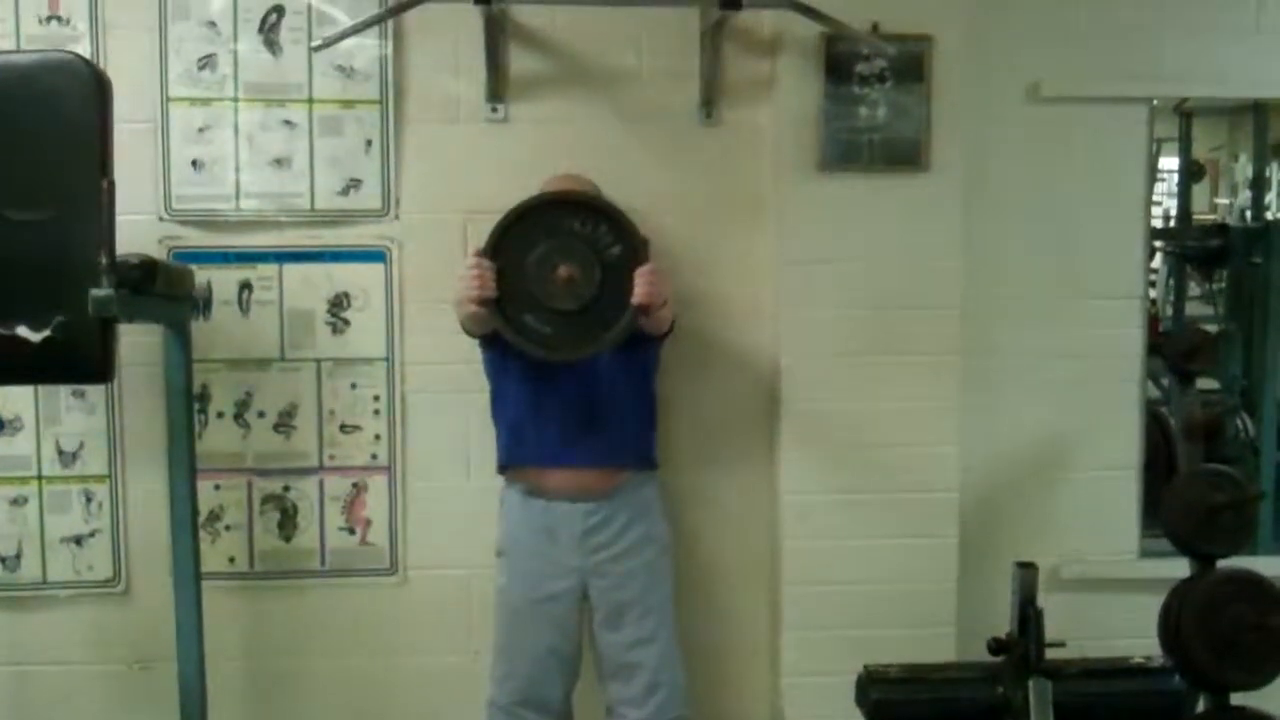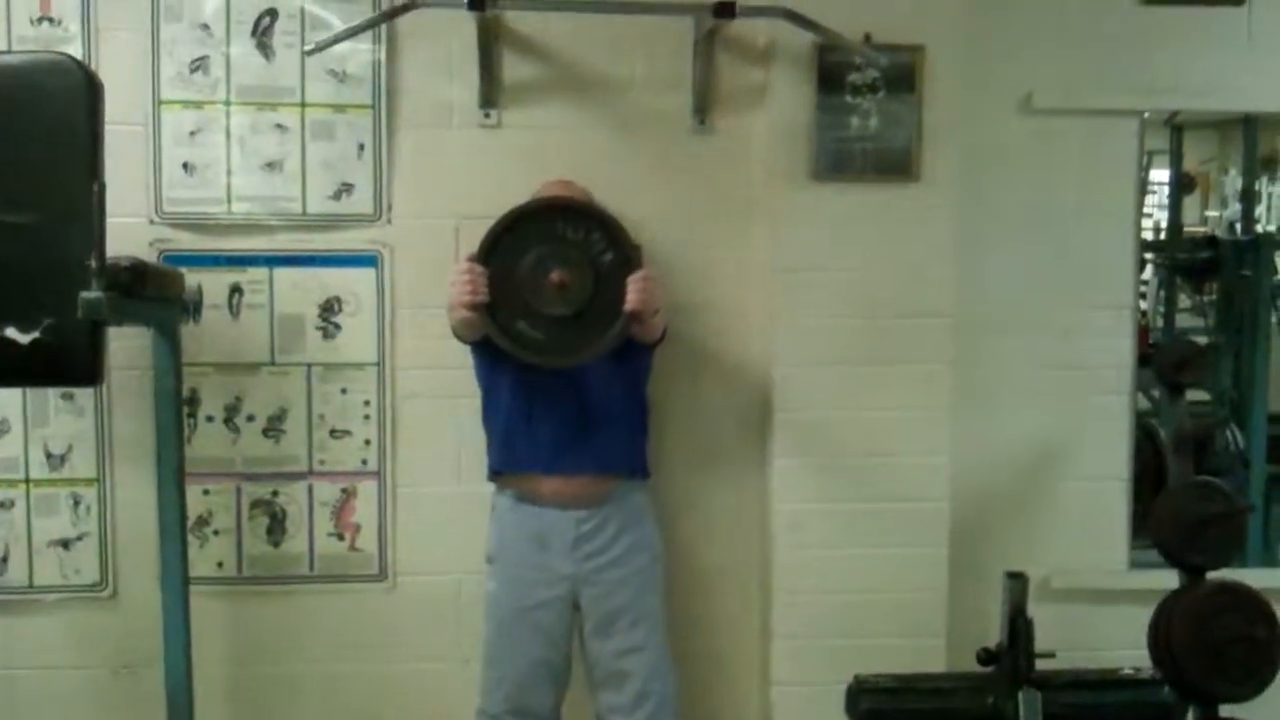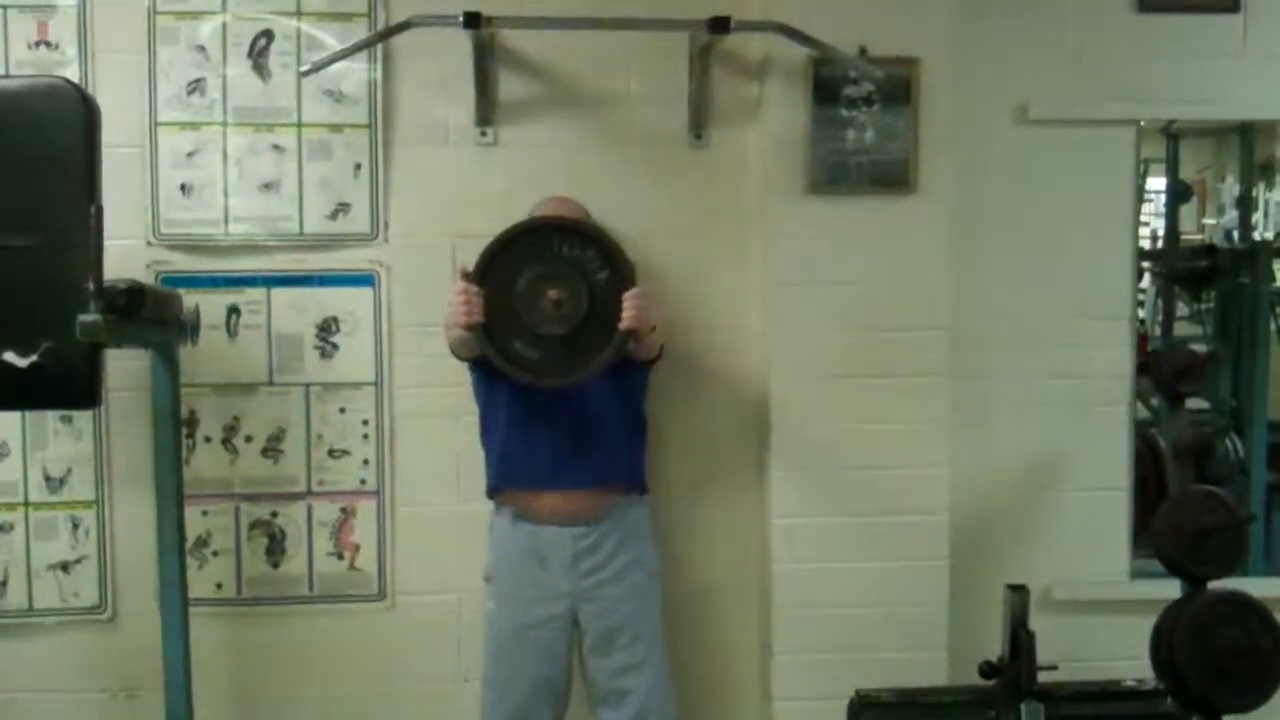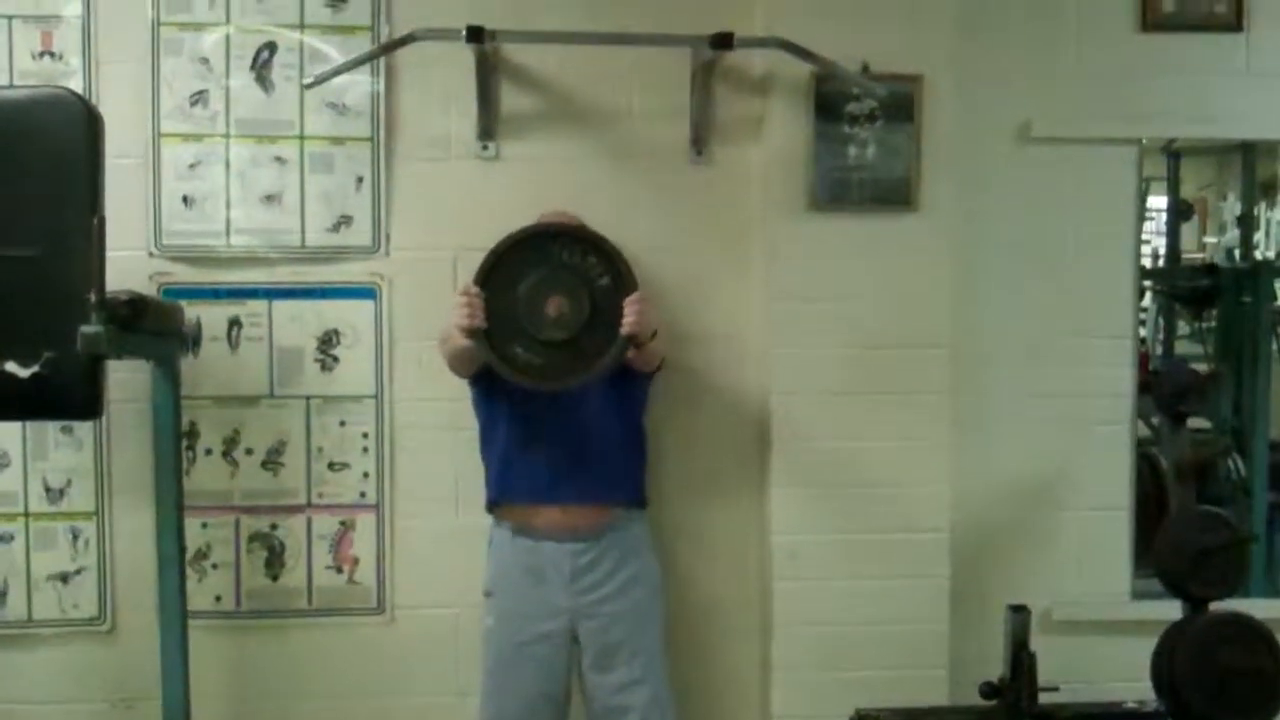
dt=0.4s
person 1, frame 1
left shoulder: (626, 301)
left elbow: (658, 322)
right elbow: (478, 322)
left wrist: (657, 304)
right wrist: (471, 302)
left hip: (626, 511)
right hip: (533, 515)
person 1, frame 2
left shoulder: (617, 304)
left elbow: (650, 329)
right elbow: (469, 327)
left wrist: (648, 310)
right wrist: (463, 306)
left hip: (618, 518)
right hip: (525, 521)
person 1, frame 3
left shoulder: (614, 320)
left elbow: (647, 347)
right elbow: (466, 345)
left wrist: (644, 328)
right wrist: (460, 323)
left hip: (615, 535)
right hip: (523, 539)
person 1, frame 4
left shoulder: (615, 335)
left elbow: (649, 358)
right elbow: (462, 361)
left wrist: (646, 336)
right wrist: (460, 335)
left hip: (615, 550)
right hip: (523, 554)
